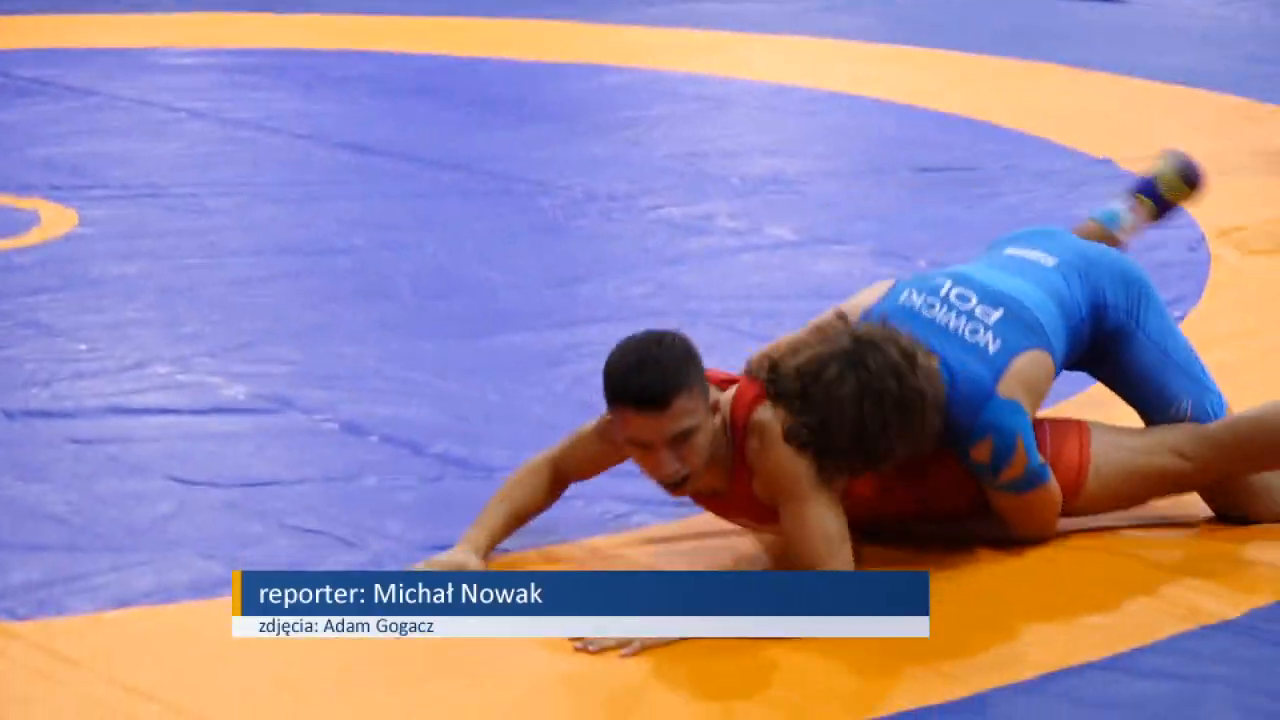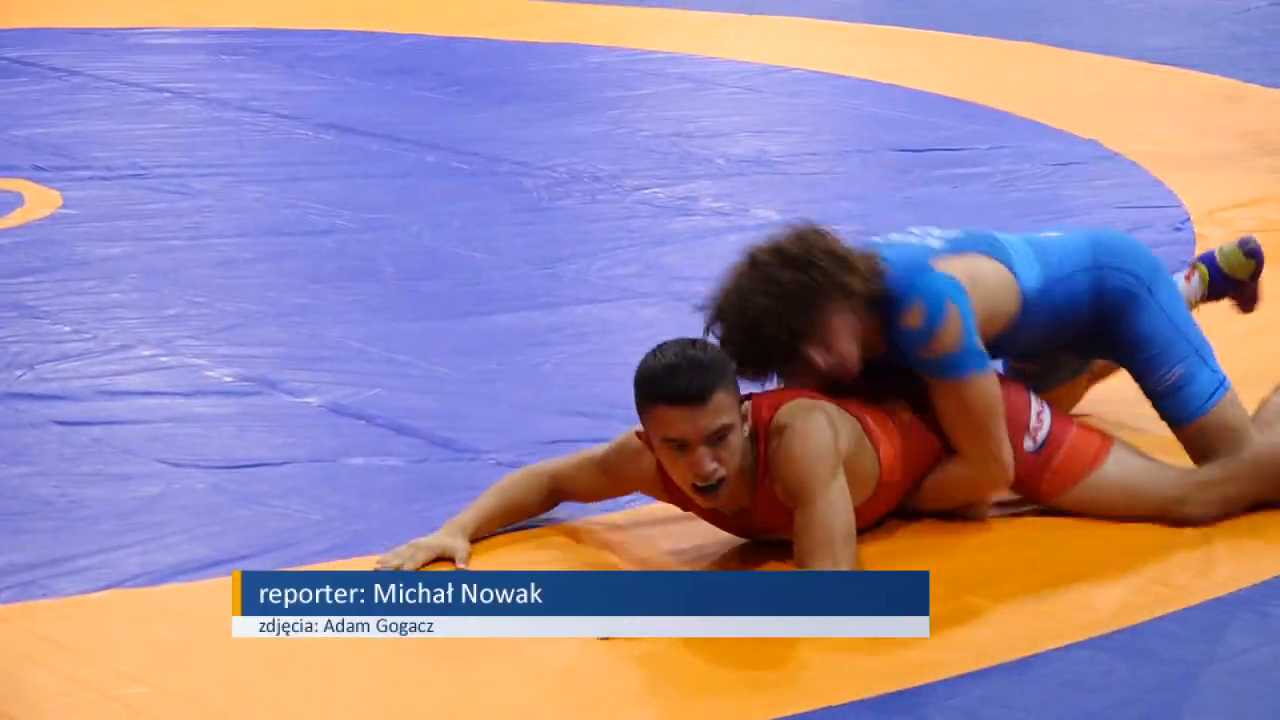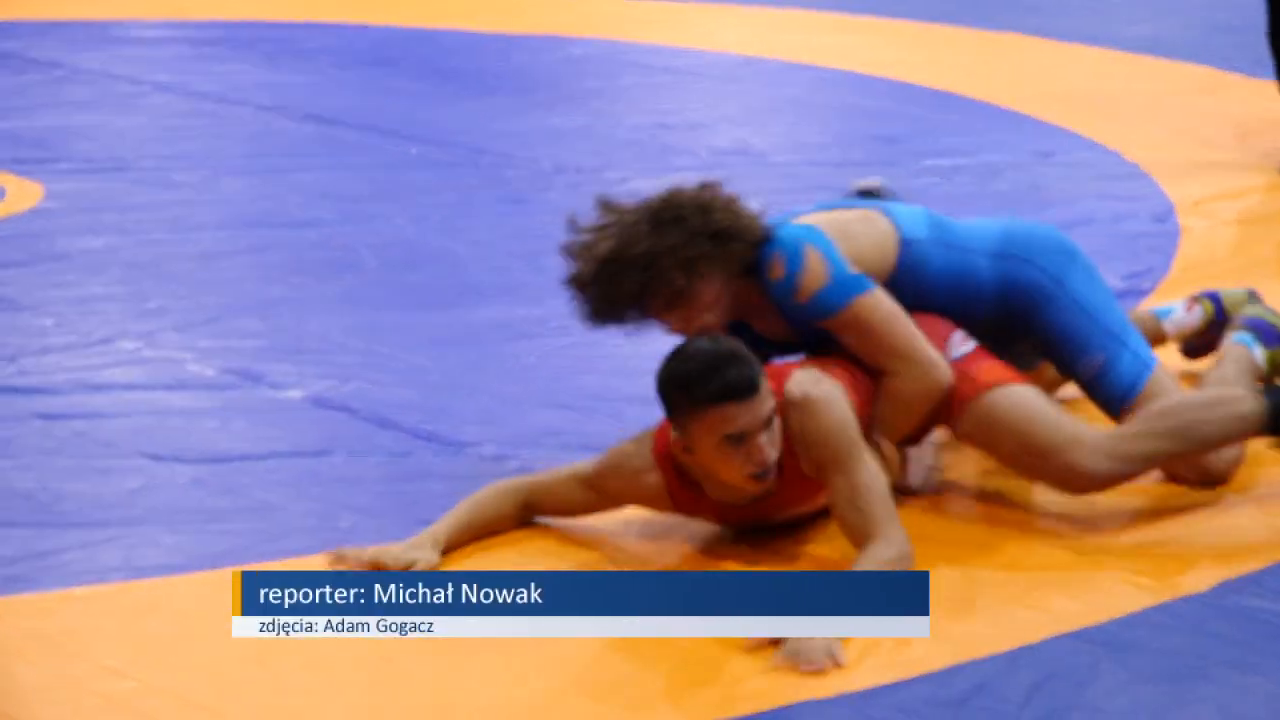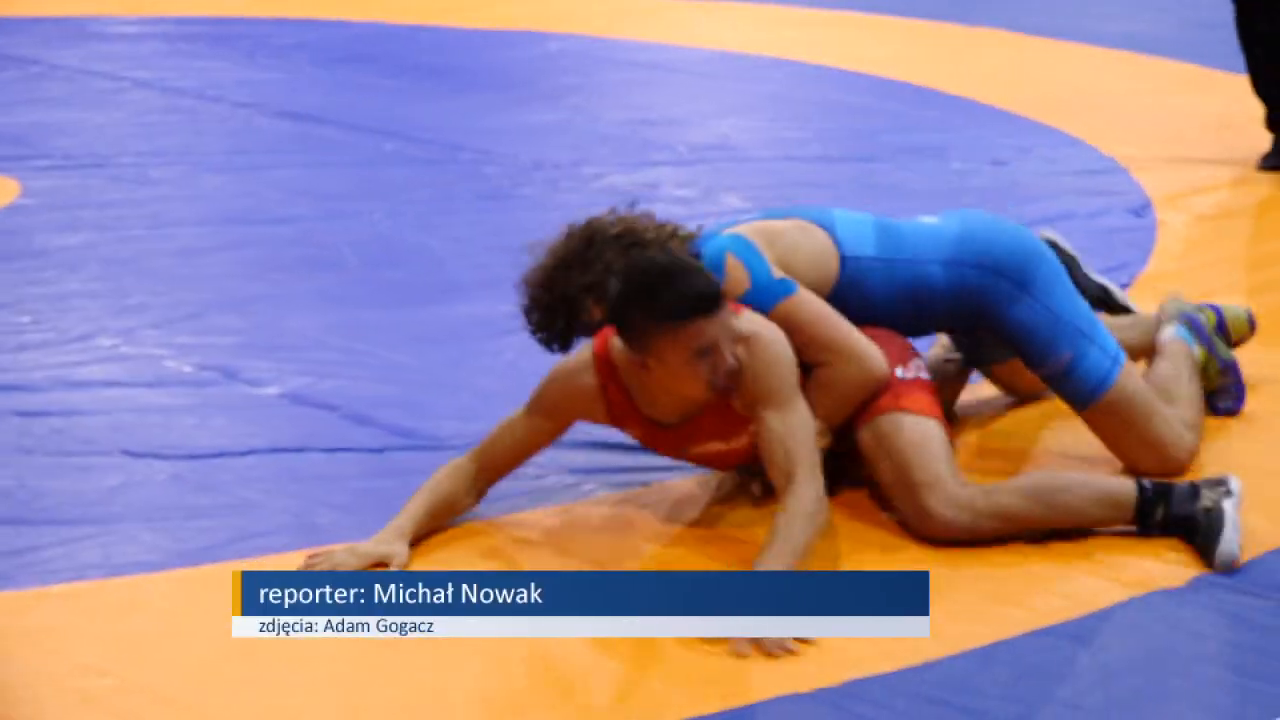
dt=0.2s
person 1, frame 1
left shoulder: (771, 435)
right shoulder: (649, 420)
right elbow: (547, 469)
right wrist: (472, 546)
left hip: (952, 466)
left knee: (1189, 457)
person 1, frame 2
left shoulder: (798, 434)
right shoulder: (648, 453)
right elbow: (547, 480)
right wrist: (456, 531)
right hip: (913, 395)
left knee: (1196, 497)
person 1, frame 3
left shoulder: (810, 402)
right shoulder: (647, 468)
left elbow: (890, 540)
right elbow: (519, 495)
right wrist: (428, 543)
right hip: (872, 361)
left knee: (1087, 458)
right knee: (1039, 397)
person 1, frame 4
left shoulder: (754, 341)
right shoulder: (582, 383)
left elbow: (807, 493)
right elbow: (477, 464)
left wrist: (765, 586)
right wrist: (395, 533)
left hip: (863, 363)
left knee: (947, 512)
left ankle: (1172, 501)
person 2, frame 1
left shoulder: (987, 420)
right shoulder: (852, 328)
left elbow: (1038, 523)
right elbow: (762, 371)
left hip: (1112, 303)
right ankle: (1138, 206)
person 2, frame 2
left shoulder: (921, 309)
right shoulder: (802, 307)
left elbow: (992, 466)
left hip: (1118, 285)
right hip: (1039, 256)
right ankle: (1214, 272)
person 2, frame 3
left shoulder: (790, 261)
right shoulder: (734, 322)
left elbow: (923, 376)
left hip: (1032, 271)
right hip: (986, 277)
left knee: (1205, 462)
right ankle: (1197, 318)
person 2, frame 4
left shoulder: (725, 270)
left elbow: (860, 364)
left hip: (1000, 273)
right hip: (969, 255)
left knee: (1165, 453)
right knee: (1012, 371)
left ankle: (1182, 339)
right ankle: (1204, 323)
